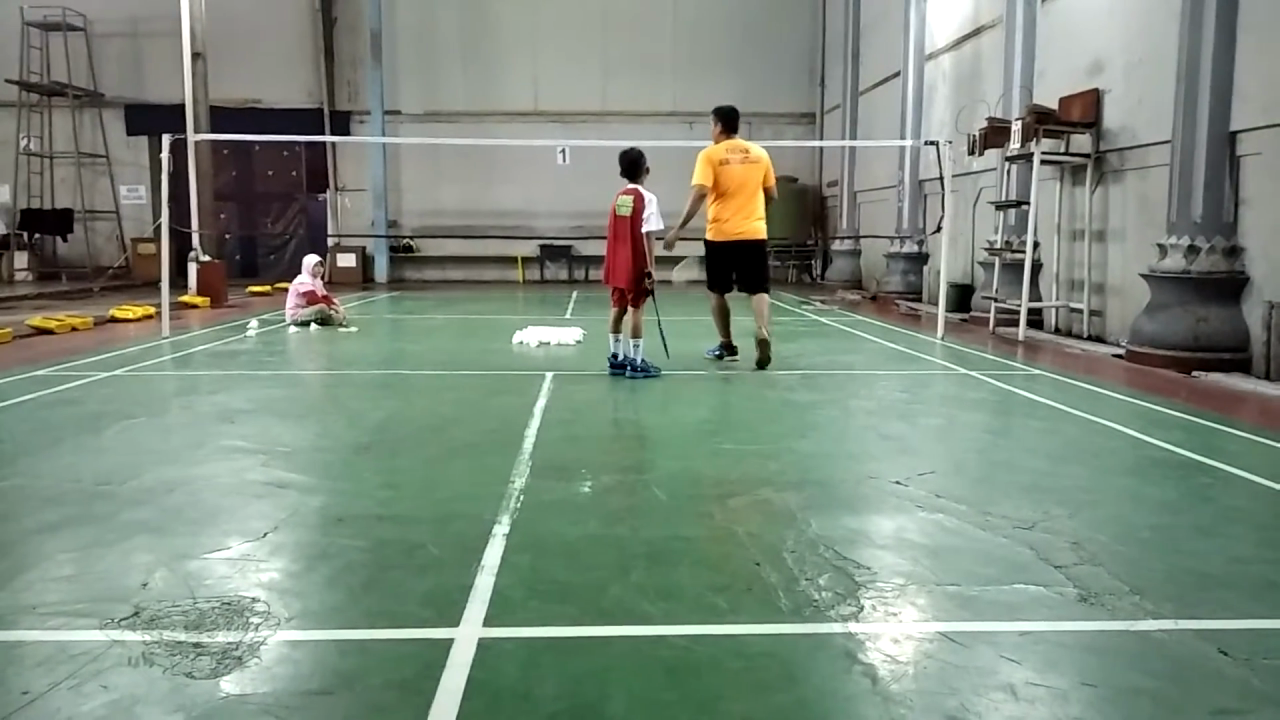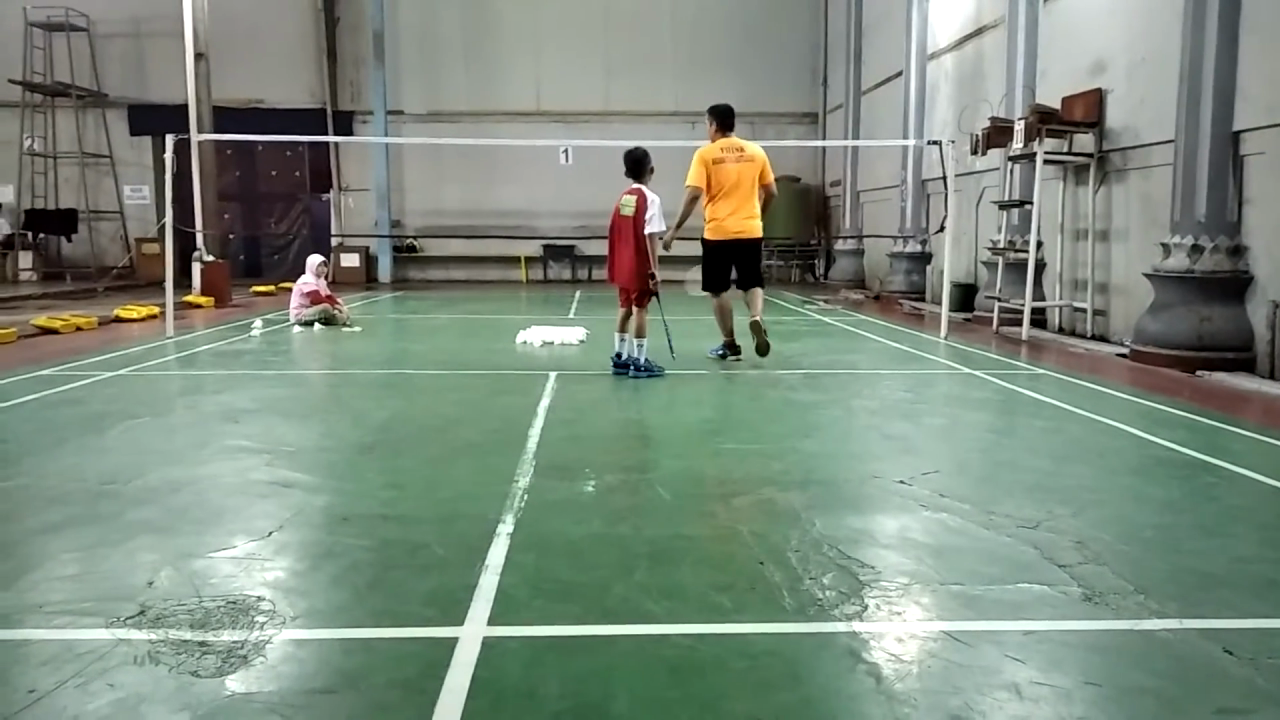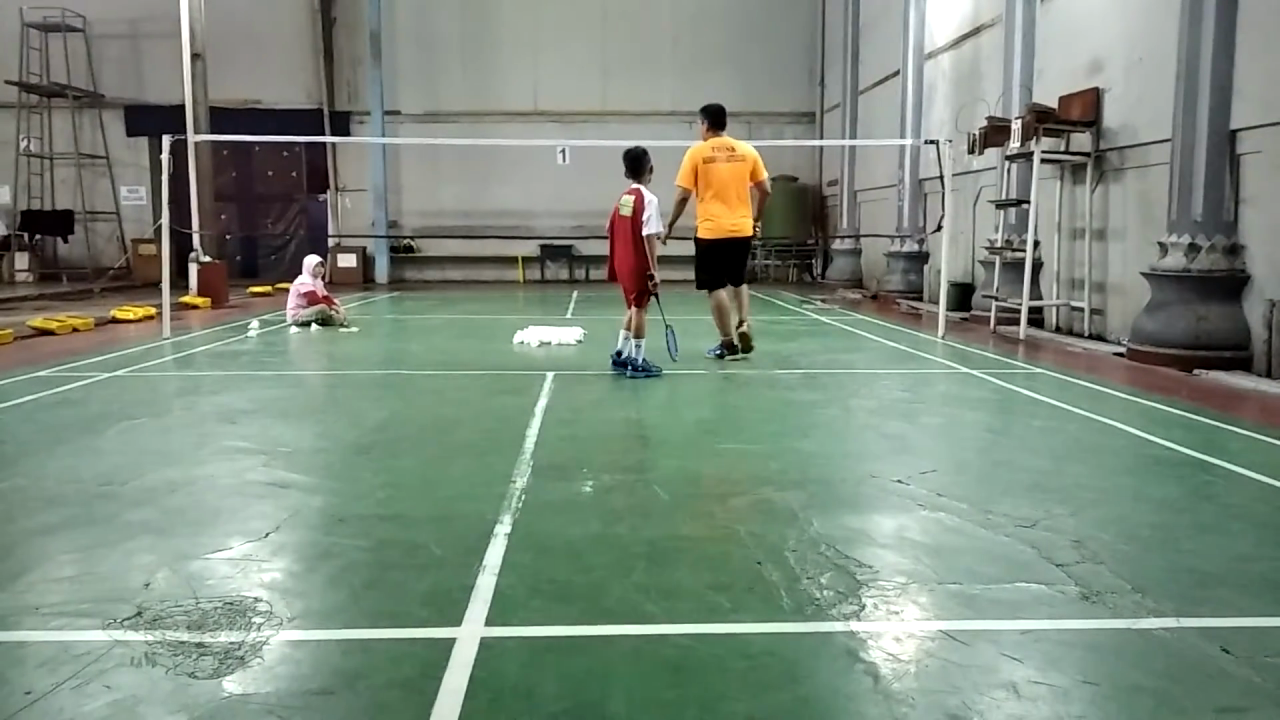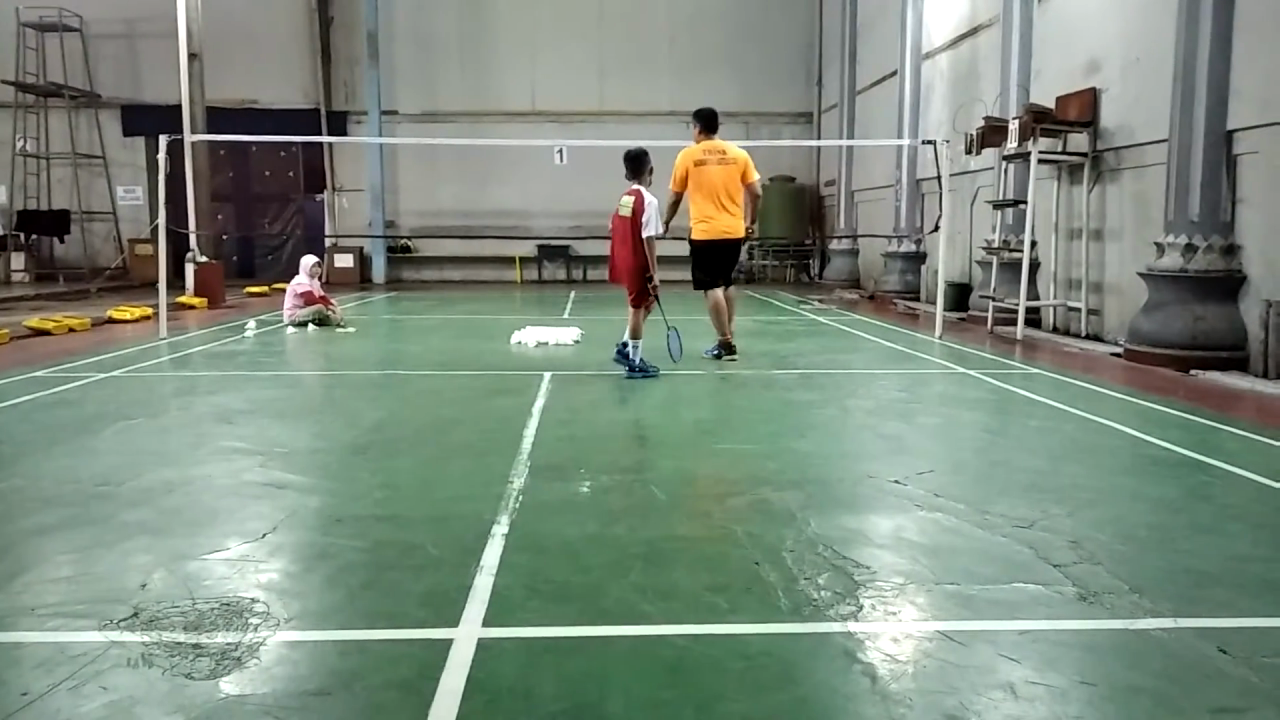
dt=0.1s
person 1, frame 1
left shoulder: (710, 154)
right shoulder: (760, 154)
left elbow: (699, 194)
right elbow: (771, 194)
left wrist: (678, 229)
left hip: (720, 234)
right hip: (754, 234)
left knee: (718, 292)
right knee: (758, 290)
left ankle: (727, 346)
right ankle: (762, 335)
person 1, frame 2
left shoulder: (705, 154)
right shoulder: (756, 152)
left elbow: (693, 195)
right elbow: (771, 192)
left wrist: (675, 229)
left hip: (718, 233)
right hip: (750, 232)
left knee: (719, 290)
right knee: (752, 286)
left ankle: (731, 345)
right ankle: (756, 321)
person 1, frame 3
left shoulder: (696, 153)
right shoulder: (748, 151)
left elbow: (683, 195)
right elbow: (765, 190)
left wrist: (669, 226)
right wrist: (755, 219)
left hip: (711, 232)
right hip: (742, 230)
left knee: (716, 288)
right knee: (737, 282)
left ankle: (728, 344)
right ankle: (742, 325)
person 1, frame 4
left shoulder: (687, 156)
right shoulder: (739, 155)
left elbow: (674, 199)
right elbow: (756, 193)
left wrist: (664, 226)
right wrist: (750, 222)
left hip: (704, 233)
right hip: (734, 232)
left knee: (712, 288)
right knee: (726, 285)
left ankle: (725, 344)
right ankle: (727, 332)
person 2, frame 1
left shoulder: (618, 197)
right shoulder: (647, 199)
left elbow: (613, 232)
right elbow: (648, 235)
right wrist: (650, 268)
left hip: (617, 265)
right hip: (635, 266)
left knee: (618, 309)
right knee: (635, 310)
left ankle: (616, 359)
right ankle: (636, 363)
person 2, frame 2
left shoulder: (623, 197)
right shoulder: (650, 199)
left elbow: (612, 230)
right elbow: (651, 236)
right wrist: (654, 270)
left hip: (622, 265)
right hip: (639, 266)
left knee: (625, 310)
right knee: (640, 310)
left ankle: (621, 358)
right ankle: (639, 362)
person 2, frame 3
left shoulder: (623, 197)
right shoulder: (648, 199)
left elbow: (610, 229)
right elbow: (649, 238)
right wrist: (653, 271)
left hip: (623, 264)
right hip: (639, 266)
left knee: (634, 309)
right knee: (639, 310)
left ankle: (621, 355)
right ankle: (637, 363)
person 2, frame 4
left shoulder: (624, 197)
right shoulder: (648, 200)
left elbow: (613, 230)
right elbow: (648, 240)
right wrist: (653, 273)
left hip: (623, 264)
right hip: (638, 265)
left knee: (644, 304)
right knee: (638, 309)
left ankle: (624, 348)
right ankle: (634, 363)
